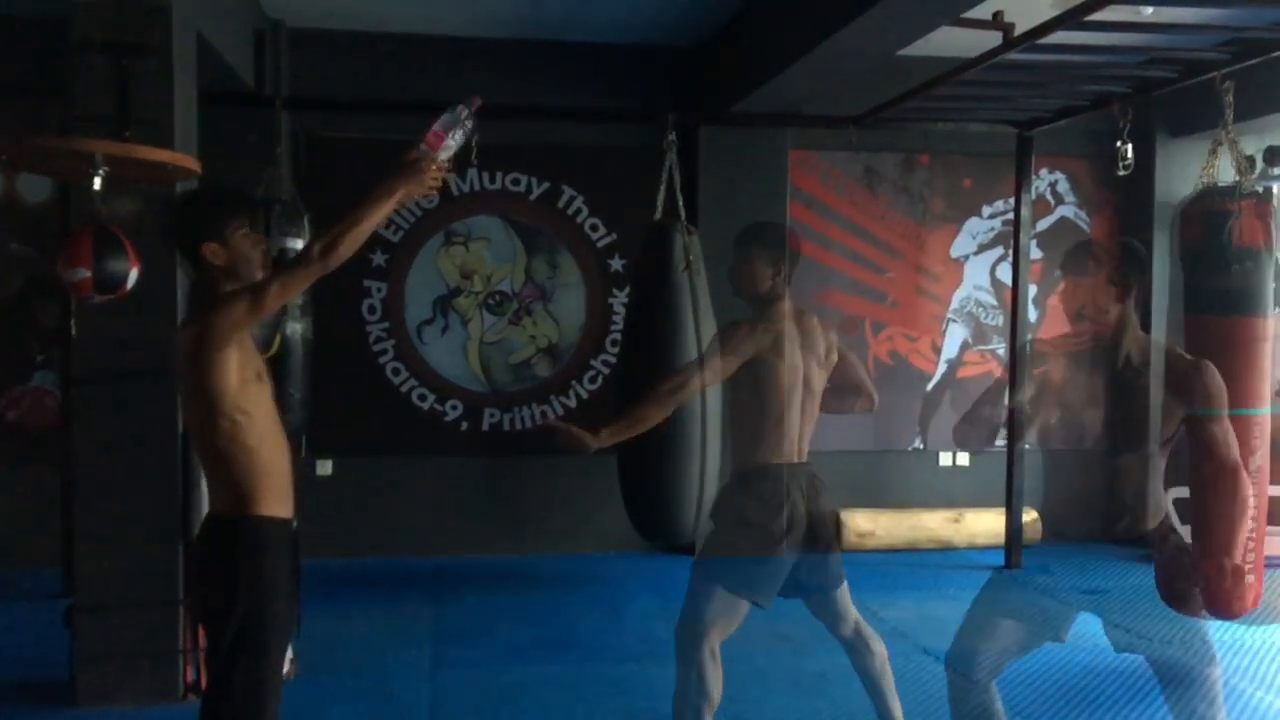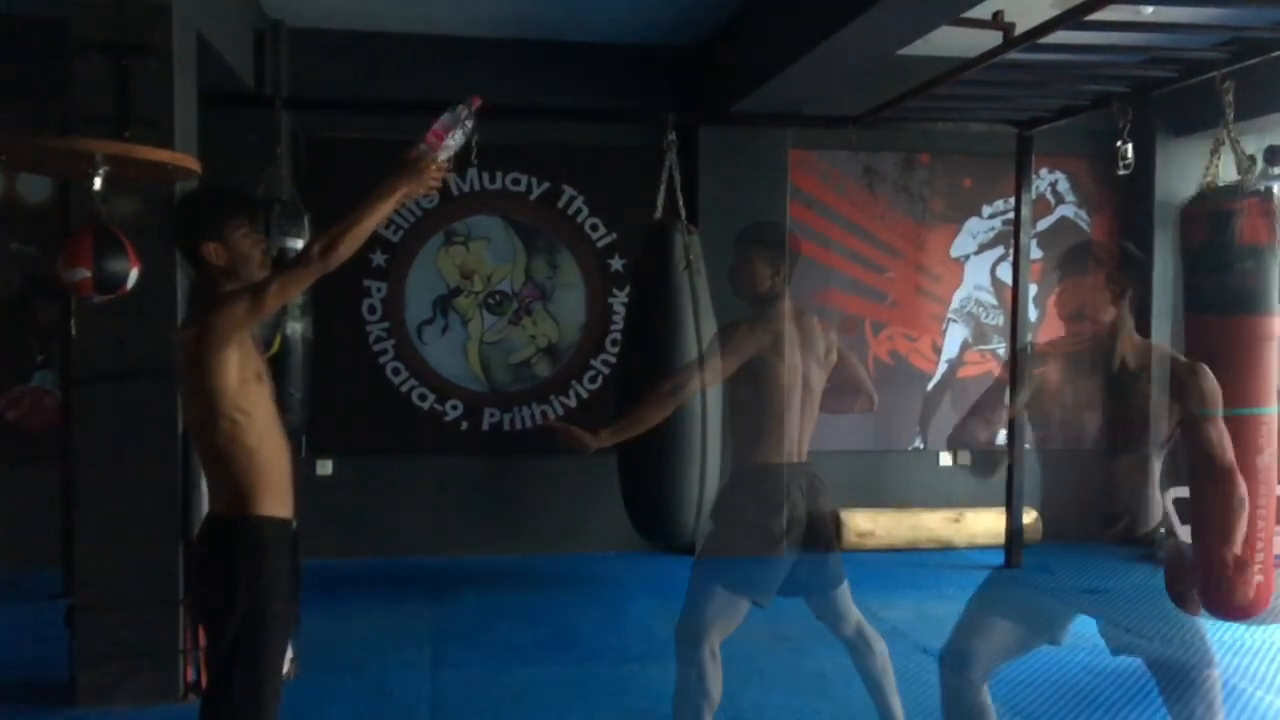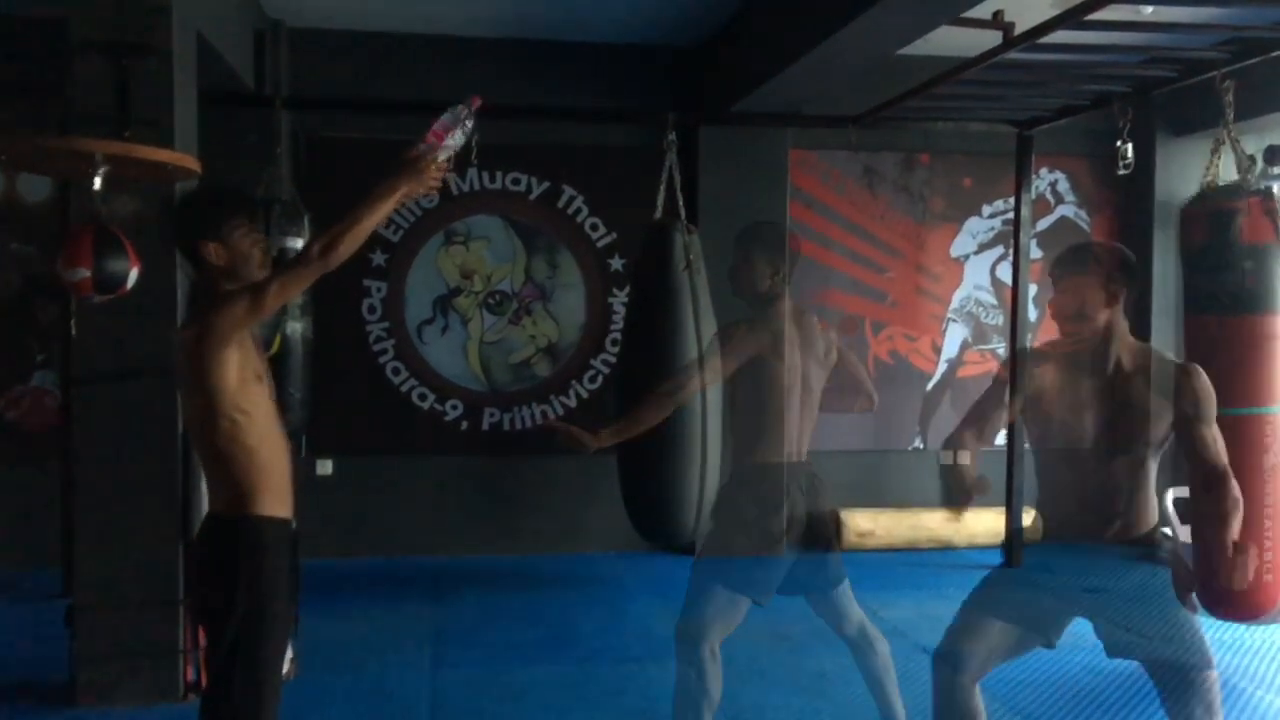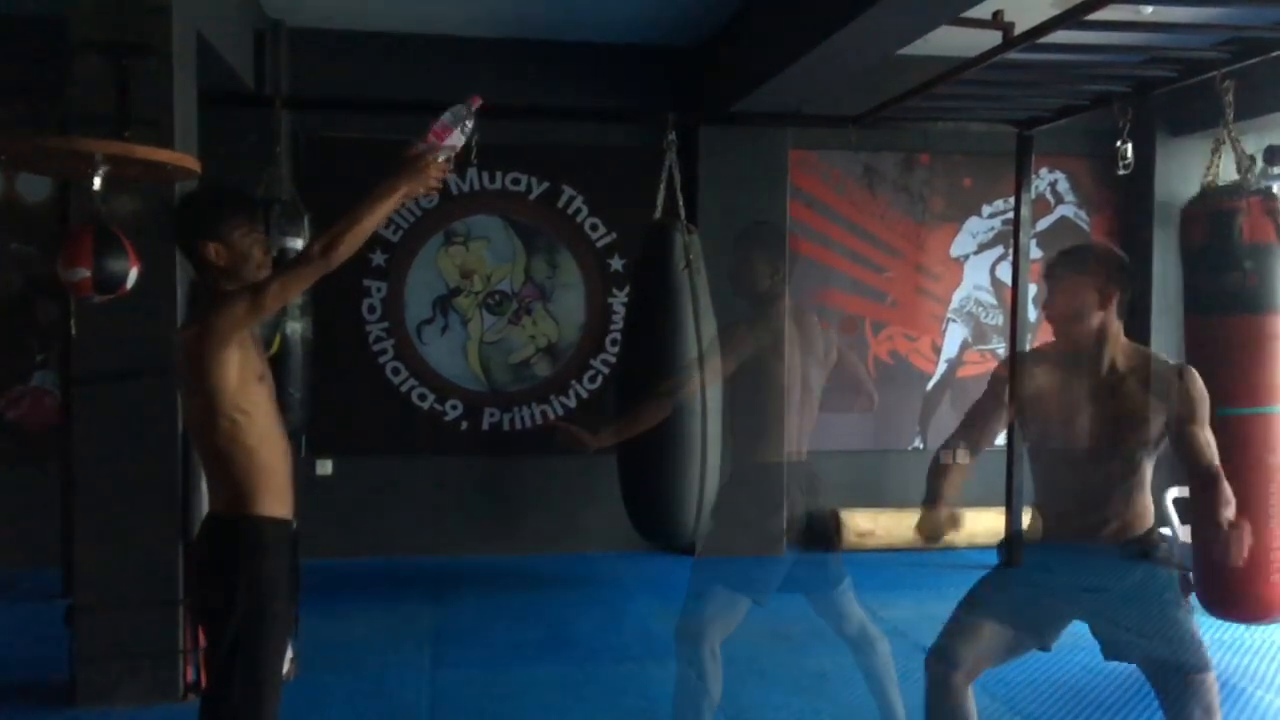
dt=0.1s
person 1, frame 1
left shoulder: (231, 324)
right shoulder: (216, 322)
left elbow: (312, 263)
right elbow: (321, 259)
left wrist: (398, 191)
right wrist: (398, 190)
left hip: (258, 537)
right hip: (247, 541)
person 1, frame 2
left shoulder: (231, 324)
right shoulder: (217, 322)
left elbow: (313, 264)
right elbow: (321, 257)
left wrist: (399, 190)
right wrist: (398, 188)
left hip: (258, 537)
right hip: (247, 541)
person 1, frame 3
left shoulder: (232, 324)
right shoulder: (216, 322)
left elbow: (312, 264)
right elbow: (321, 258)
left wrist: (398, 190)
right wrist: (399, 188)
left hip: (257, 537)
right hip: (247, 541)
person 1, frame 4
left shoulder: (233, 323)
right shoulder: (217, 322)
left elbow: (314, 263)
right elbow: (322, 257)
left wrist: (400, 189)
right wrist: (400, 188)
left hip: (258, 537)
right hip: (246, 541)
person 2, frame 1
left shoulder: (751, 333)
right shoulder: (822, 333)
left elbow: (678, 390)
right elbow: (865, 398)
left wrist: (601, 437)
left hip: (761, 497)
right hip: (807, 493)
left knee: (698, 636)
right knee: (848, 623)
person 2, frame 2
left shoulder: (749, 333)
right shoulder: (821, 333)
left elbow: (678, 392)
right elbow: (865, 398)
left wrist: (602, 438)
left hip: (759, 497)
right hip: (805, 493)
left knee: (698, 634)
right knee: (849, 622)
person 2, frame 3
left shoulder: (749, 332)
right shoulder: (820, 333)
left elbow: (678, 392)
right elbow: (866, 397)
left wrist: (602, 438)
left hip: (759, 496)
right hip: (805, 492)
left knee: (698, 634)
right knee: (852, 622)
person 2, frame 4
left shoulder: (752, 333)
right shoulder: (814, 331)
left elbow: (678, 393)
right elbow: (869, 394)
left wrist: (604, 437)
left hip: (763, 499)
right hip: (802, 498)
left knee: (699, 633)
right knee: (851, 623)
person 3, frame 1
left shoulder: (1188, 377)
right shoulder: (1045, 362)
left elbow: (1228, 472)
right elbow: (968, 433)
left wrist: (1222, 549)
right wrist: (1007, 426)
left hip: (1144, 552)
right knee: (966, 668)
person 3, frame 2
left shoulder: (1184, 380)
right shoulder: (1041, 365)
left elbow: (1223, 474)
right elbow: (961, 437)
left wrist: (1225, 543)
right wrist: (984, 442)
left hip: (1139, 555)
right knee: (960, 666)
person 3, frame 3
left shoulder: (1179, 382)
right shoulder: (1033, 370)
left elbow: (1215, 474)
right elbow: (963, 439)
left wrist: (1225, 535)
right wrist: (959, 472)
left hip: (1136, 557)
right hip: (1050, 554)
right knee: (954, 665)
person 3, frame 4
left shoulder: (1173, 384)
right shoulder: (1027, 373)
left elbow: (1207, 475)
right elbow: (959, 448)
left wrist: (1221, 522)
right wrist: (938, 504)
left hip: (1134, 559)
right hip: (1048, 556)
right knee: (947, 666)
person 4, frame 1
right shoulder: (992, 221)
right elbow: (975, 257)
right wrist: (1011, 260)
left hip: (999, 315)
right hip: (970, 304)
right knee: (947, 369)
left ankle: (1002, 436)
right ankle: (920, 436)
person 4, frame 2
right shoulder: (990, 220)
right elbow: (974, 256)
right wrist: (1011, 259)
left hip: (999, 314)
right hip: (970, 304)
right knee: (947, 369)
right ankle: (920, 435)
person 4, frame 3
right shoulder: (993, 219)
right elbow: (973, 255)
right wrist: (1011, 260)
left hip: (1000, 314)
right hip: (970, 304)
right knee: (947, 369)
left ankle: (1003, 436)
right ankle: (920, 435)
person 4, frame 4
right shoulder: (992, 219)
right elbow: (971, 255)
right wrist: (1011, 259)
left hip: (999, 314)
right hip: (970, 305)
right knee: (946, 369)
left ankle: (1003, 436)
right ankle: (920, 435)
